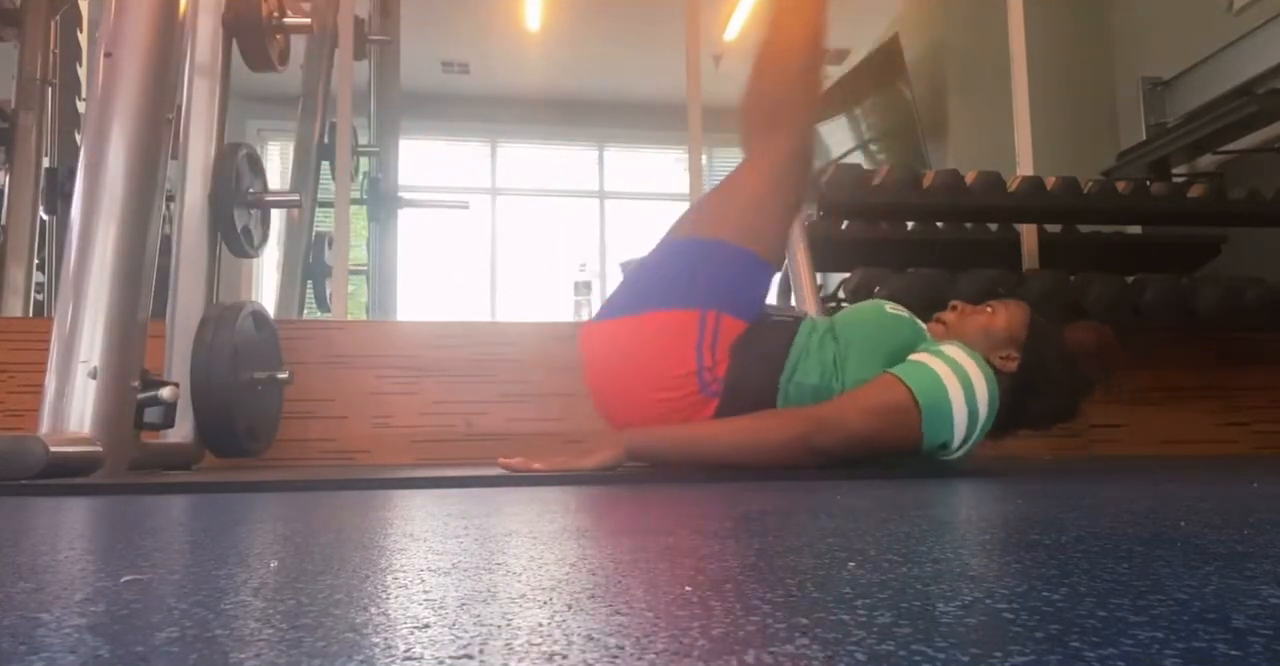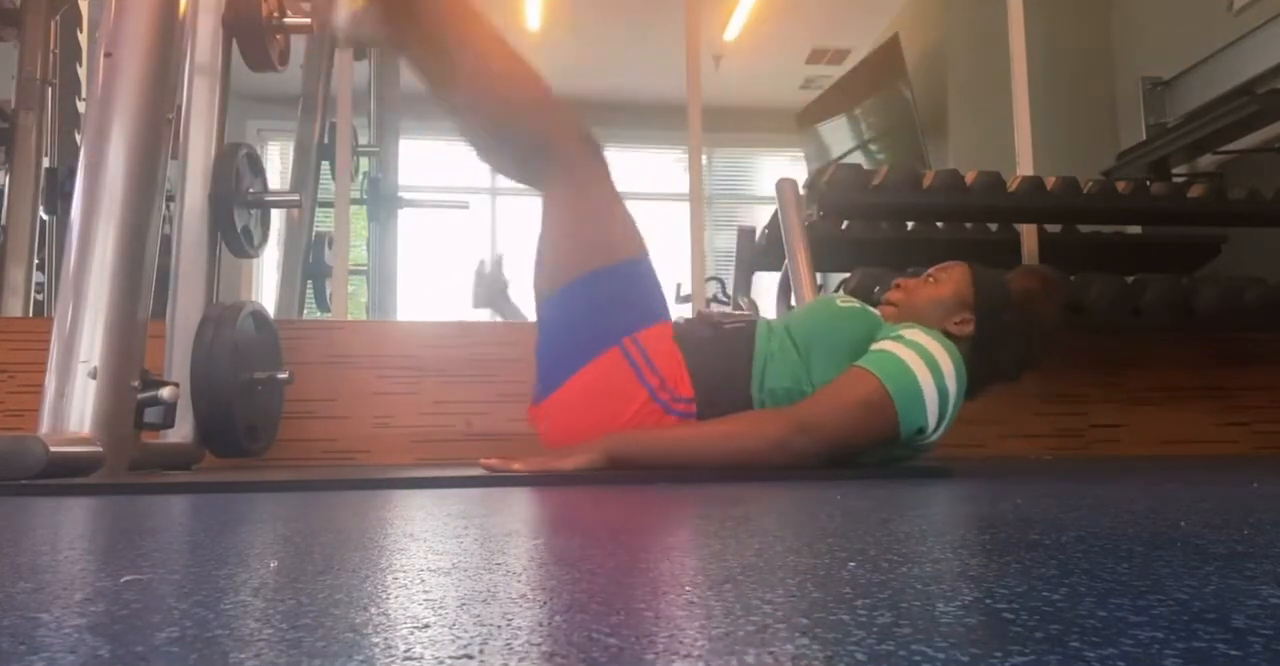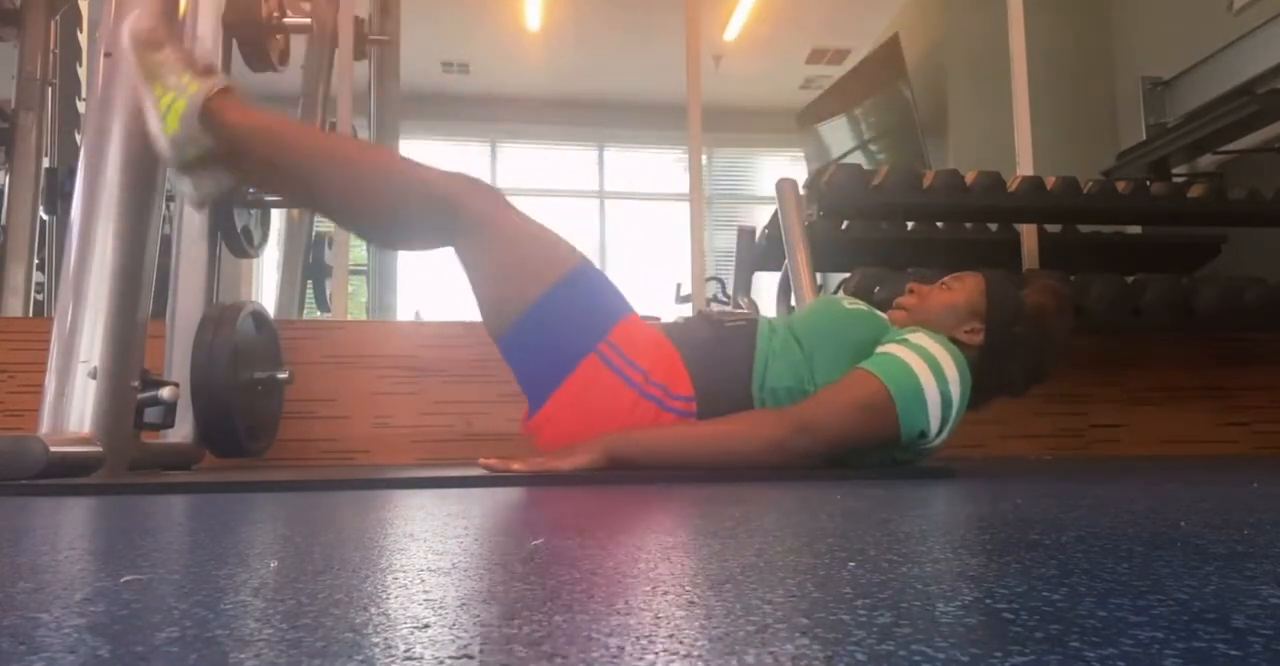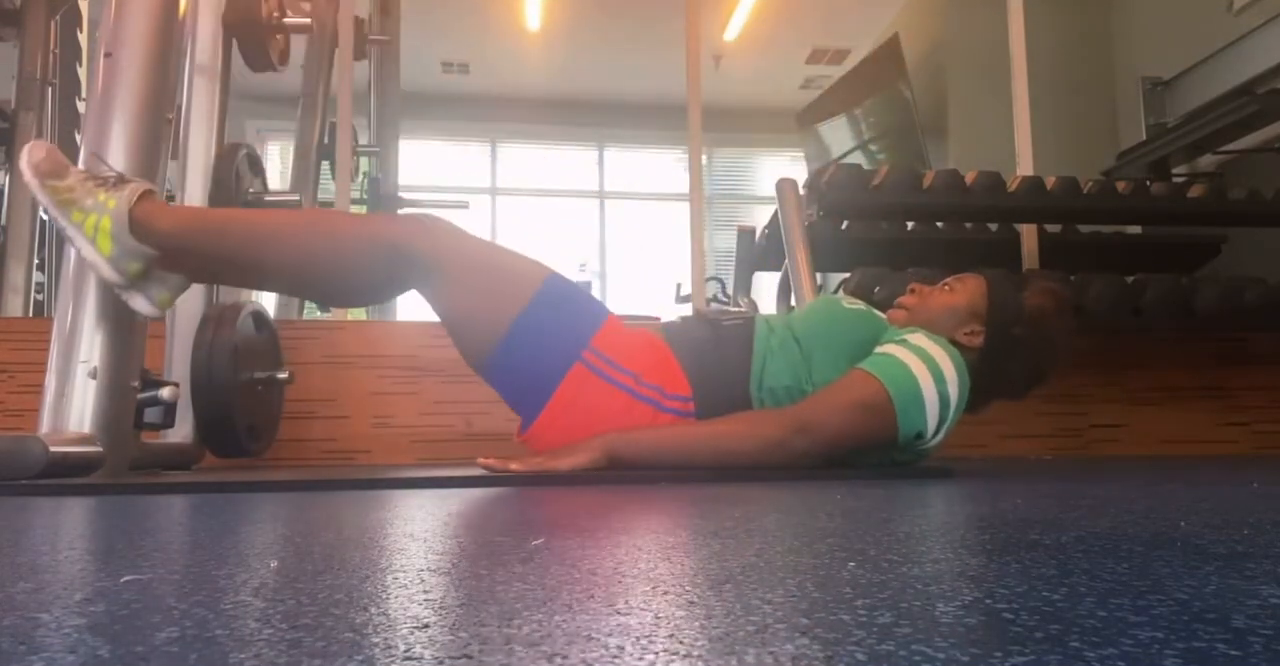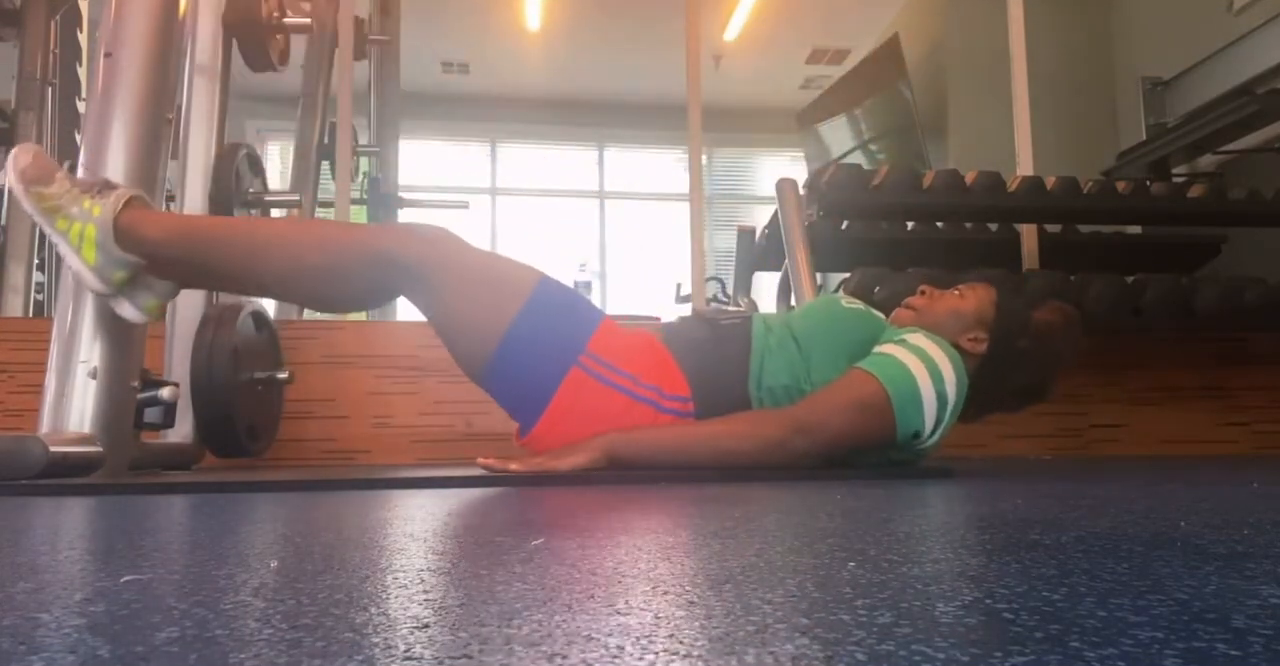
dt=0.4s
person 1, frame 1
left shoulder: (961, 379)
right shoulder: (945, 363)
left elbow: (820, 434)
left wrist: (629, 443)
right hip: (686, 366)
left knee: (783, 150)
person 1, frame 2
left shoulder: (926, 362)
right shoulder: (895, 345)
left elbow: (800, 434)
left wrist: (607, 449)
left hip: (639, 401)
right hip: (665, 387)
left knee: (568, 156)
person 1, frame 3
left shoulder: (927, 368)
right shoulder: (897, 340)
left elbow: (798, 430)
left wrist: (607, 446)
left hip: (649, 394)
right hip: (652, 380)
left knee: (460, 200)
right knee: (463, 210)
left ankle: (209, 115)
right ankle: (220, 130)
person 1, frame 4
left shoulder: (929, 369)
right shoulder: (897, 347)
left elbow: (796, 434)
left wrist: (603, 448)
left hip: (640, 399)
right hip: (648, 379)
left knee: (422, 238)
right knee: (429, 246)
left ankle: (142, 224)
right ankle: (157, 240)
person 1, frame 5
left shoulder: (927, 368)
right shoulder: (896, 347)
left elbow: (798, 435)
left wrist: (606, 447)
left hip: (644, 405)
right hip: (648, 372)
left knee: (417, 248)
right knee: (424, 256)
left ankle: (128, 226)
right ankle: (145, 240)
